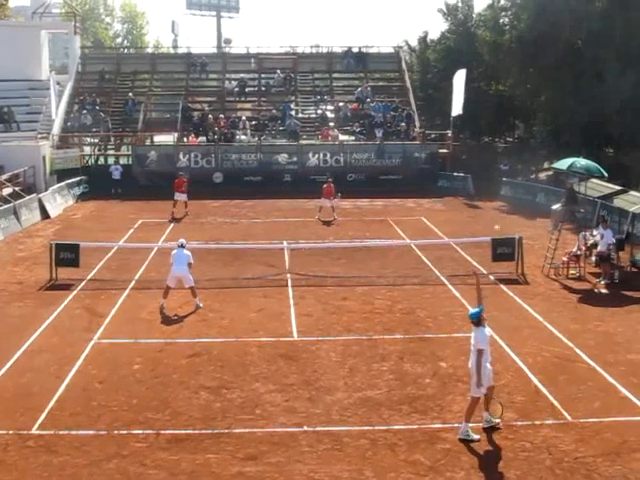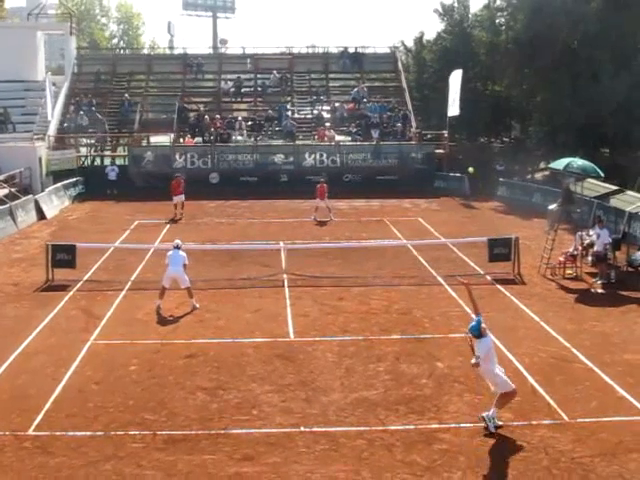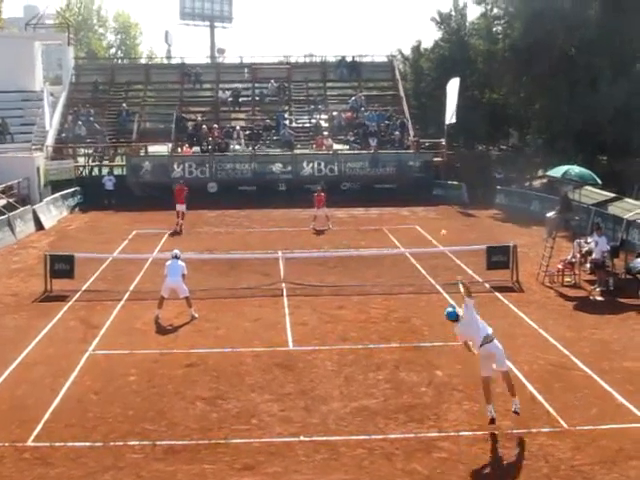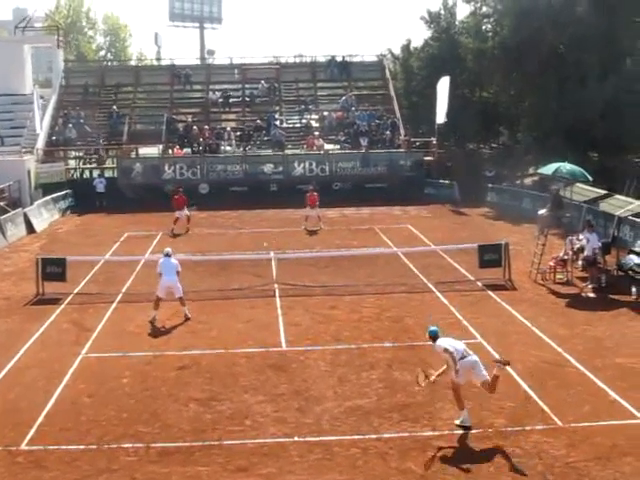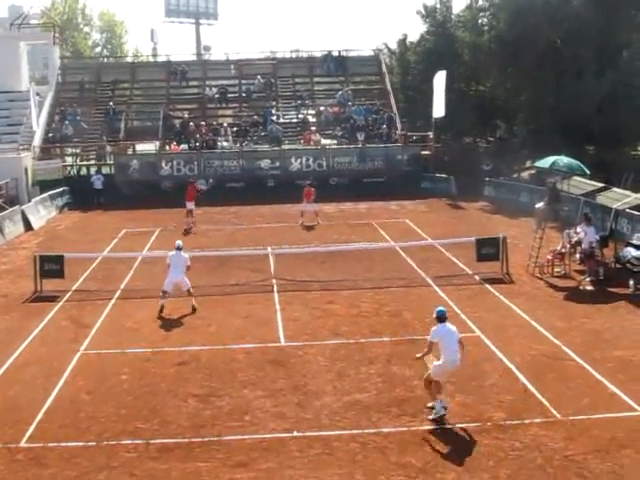
dt=0.4s
person 1, frame 1
left shoulder: (479, 326)
right shoulder: (482, 335)
left elbow: (479, 300)
right elbow: (478, 358)
left wrist: (477, 282)
right wrist: (478, 378)
left hip: (484, 366)
right hip: (479, 369)
left knee: (490, 390)
right knee: (476, 398)
left ankle: (487, 420)
right ankle: (464, 431)
person 1, frame 2
left shoulder: (479, 328)
right shoulder: (482, 346)
left elbow: (475, 308)
right elbow: (474, 365)
left wrist: (468, 288)
right wrist: (474, 355)
left hip: (492, 368)
right hip: (491, 372)
left knee: (504, 392)
right knee: (512, 393)
left ankle: (492, 420)
right ankle: (489, 415)
person 1, frame 3
left shoulder: (458, 330)
right shoulder: (467, 315)
right elbow: (468, 296)
left hip: (483, 351)
right hip: (493, 345)
left knee: (486, 381)
right knee: (507, 376)
left ankle: (491, 412)
right ankle: (515, 404)
person 1, frame 4
left shoulder: (438, 344)
right shoulder: (447, 340)
left elbow: (450, 352)
right elbow: (449, 365)
left wrist: (455, 367)
right wrist: (435, 376)
left hip: (464, 363)
right hip: (473, 360)
left knee: (455, 388)
right knee: (491, 389)
left ankle: (465, 419)
right ankle: (498, 367)
person 1, frame 5
left shoulder: (436, 330)
right shoulder: (453, 328)
left elbow: (429, 351)
right elbow: (462, 347)
left wrist: (420, 356)
left hip: (446, 364)
right hip: (455, 362)
left knee: (427, 381)
right knee: (435, 376)
left ankle: (439, 409)
right ankle: (440, 402)
